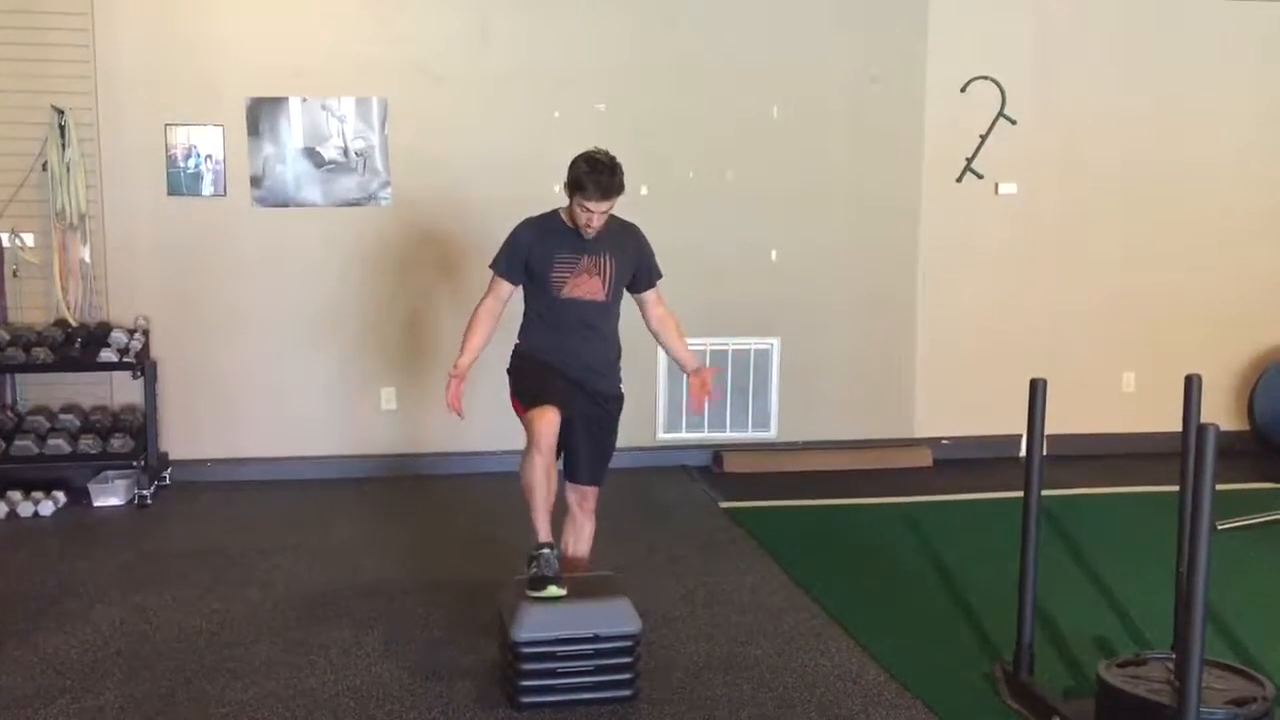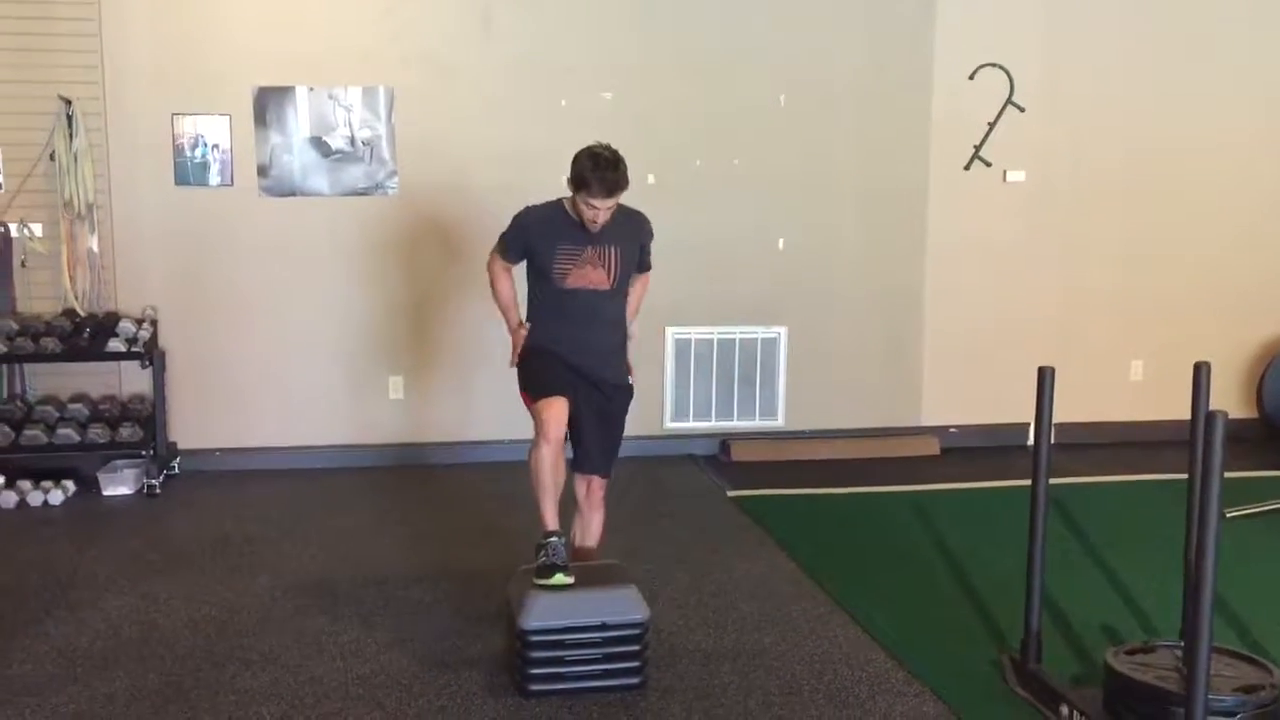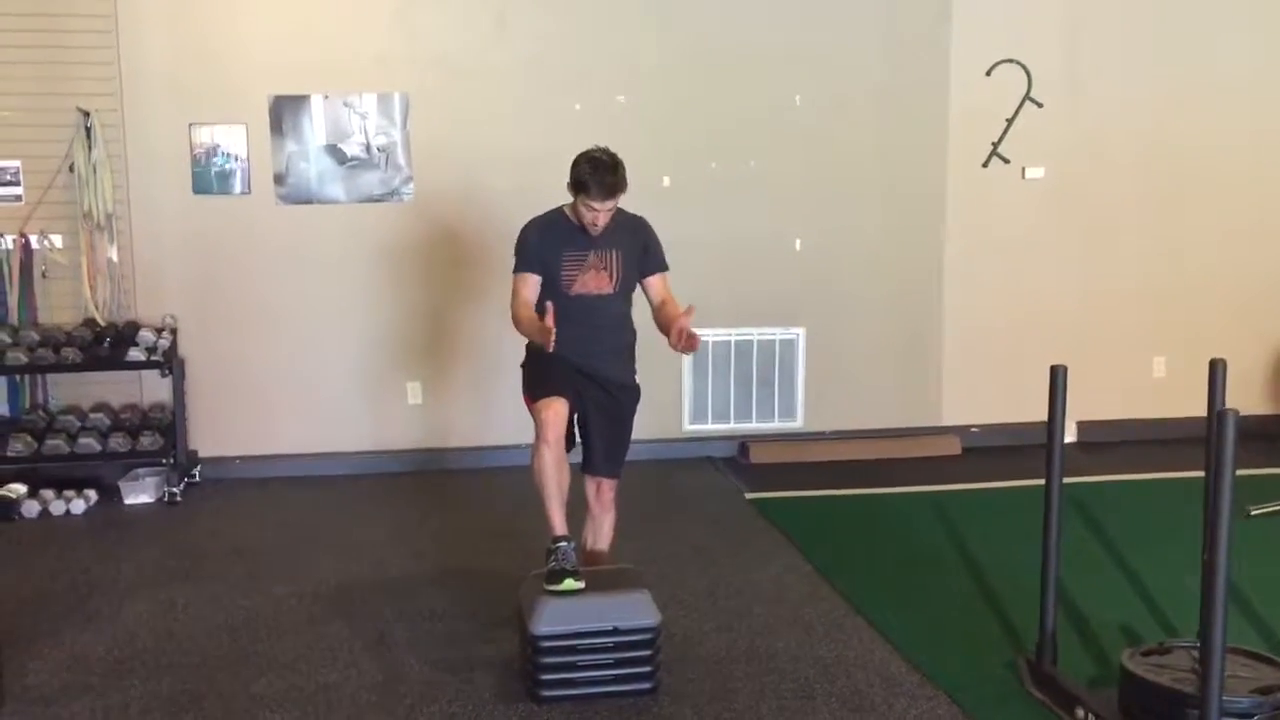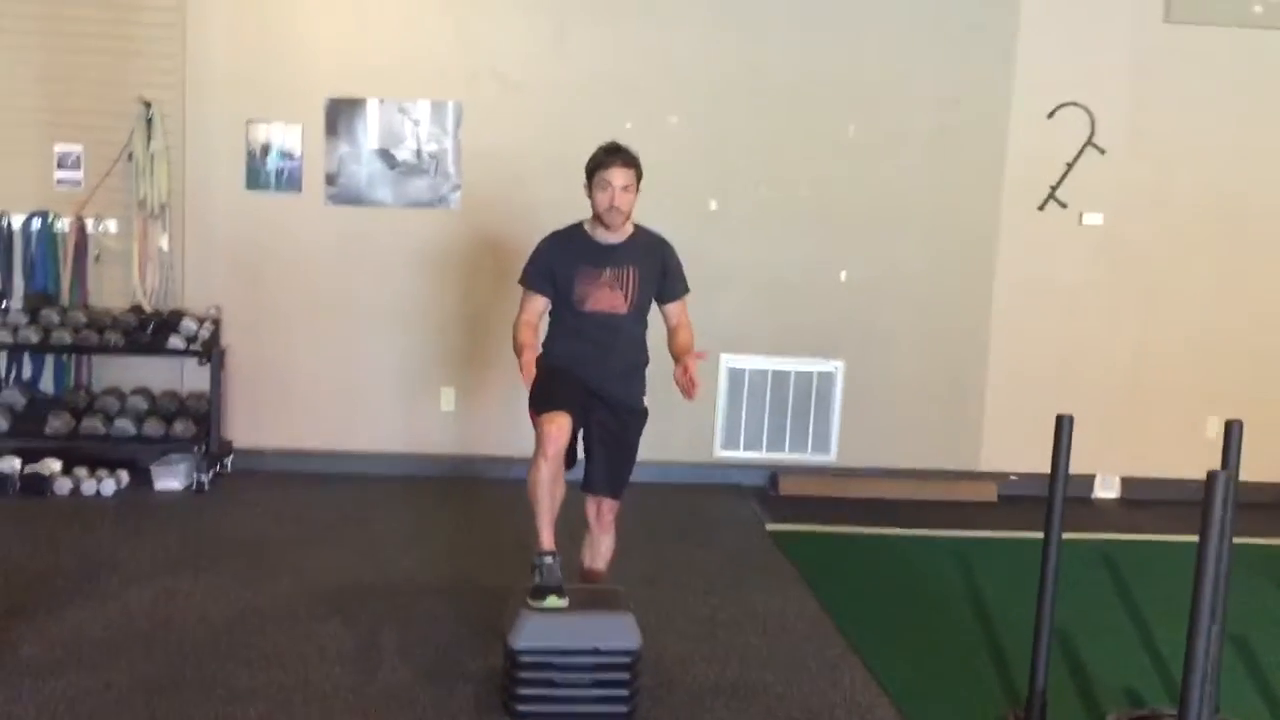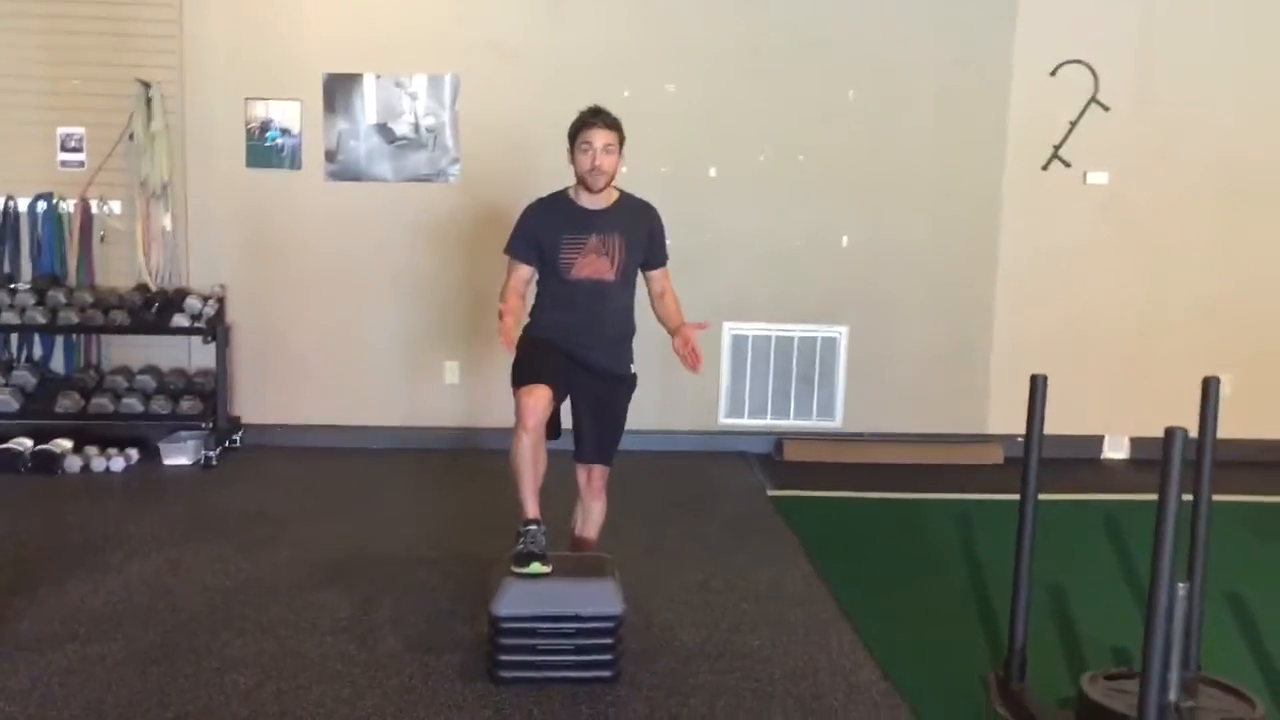
dt=0.5s
person 1, frame 1
left shoulder: (630, 240)
right shoulder: (531, 235)
left elbow: (654, 309)
right elbow: (493, 302)
left wrist: (691, 367)
right wrist: (463, 366)
left hip: (599, 380)
right hip: (539, 363)
left knee: (584, 499)
right knee: (544, 431)
left ankle: (571, 591)
right ankle: (543, 552)
person 1, frame 2
left shoulder: (636, 227)
right shoulder: (535, 222)
right elbow: (499, 265)
right wrist: (516, 323)
left hip: (607, 369)
right hip: (547, 354)
left knee: (592, 488)
right knee: (552, 422)
left ankle: (582, 579)
right ankle: (550, 543)
person 1, frame 3
left shoulder: (637, 232)
right shoulder: (540, 233)
left elbow: (661, 299)
right elbow: (522, 306)
left wrist: (674, 325)
right wrist: (539, 331)
left hip: (614, 370)
right hip: (555, 359)
left knee: (603, 489)
right knee: (551, 420)
right ankle: (560, 547)
person 1, frame 4
left shoulder: (657, 252)
right shoulder: (556, 247)
left elbow: (678, 322)
right elbow: (529, 317)
left wrist: (683, 357)
right wrist: (526, 351)
left hip: (623, 390)
right hip: (563, 372)
left knee: (604, 509)
right knee: (553, 437)
right ankle: (546, 561)
person 1, frame 5
left shoulder: (642, 217)
right shoulder: (541, 214)
left elbow: (659, 288)
right elbow: (516, 284)
left wrist: (677, 327)
right wrist: (510, 316)
left hip: (610, 359)
right hip: (549, 342)
left knee: (593, 477)
right knee: (530, 410)
right ankle: (531, 530)
